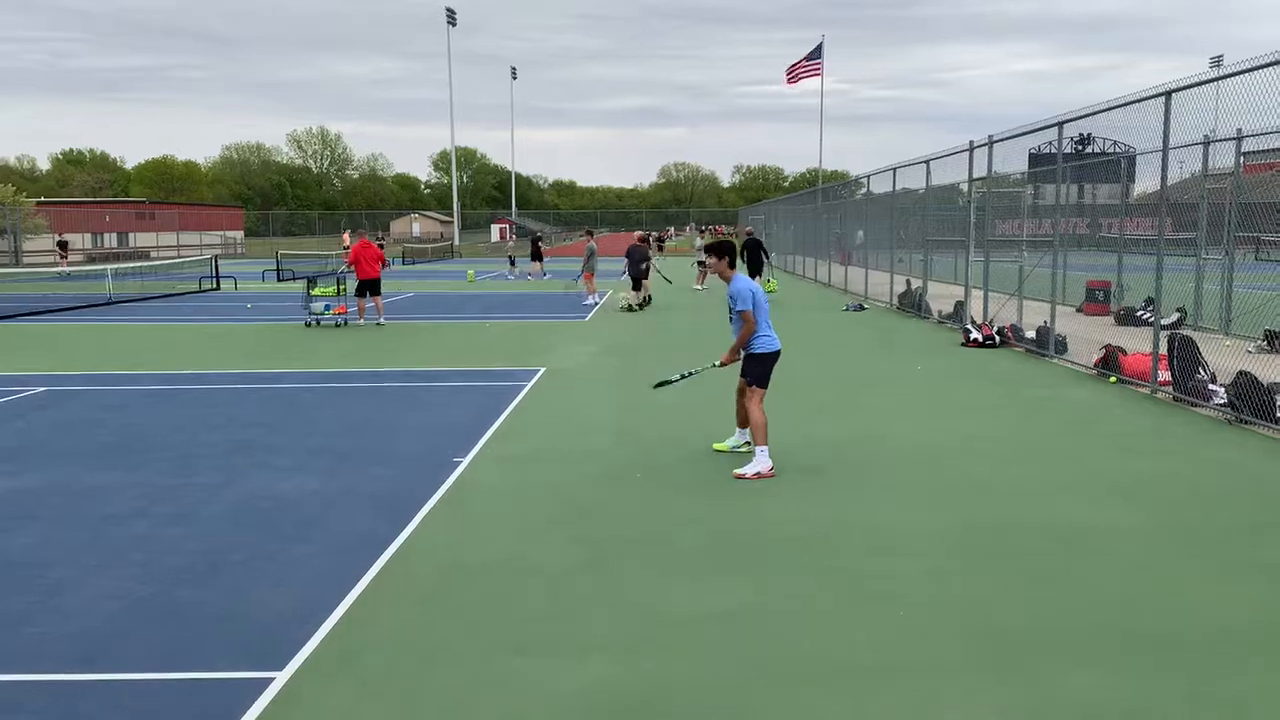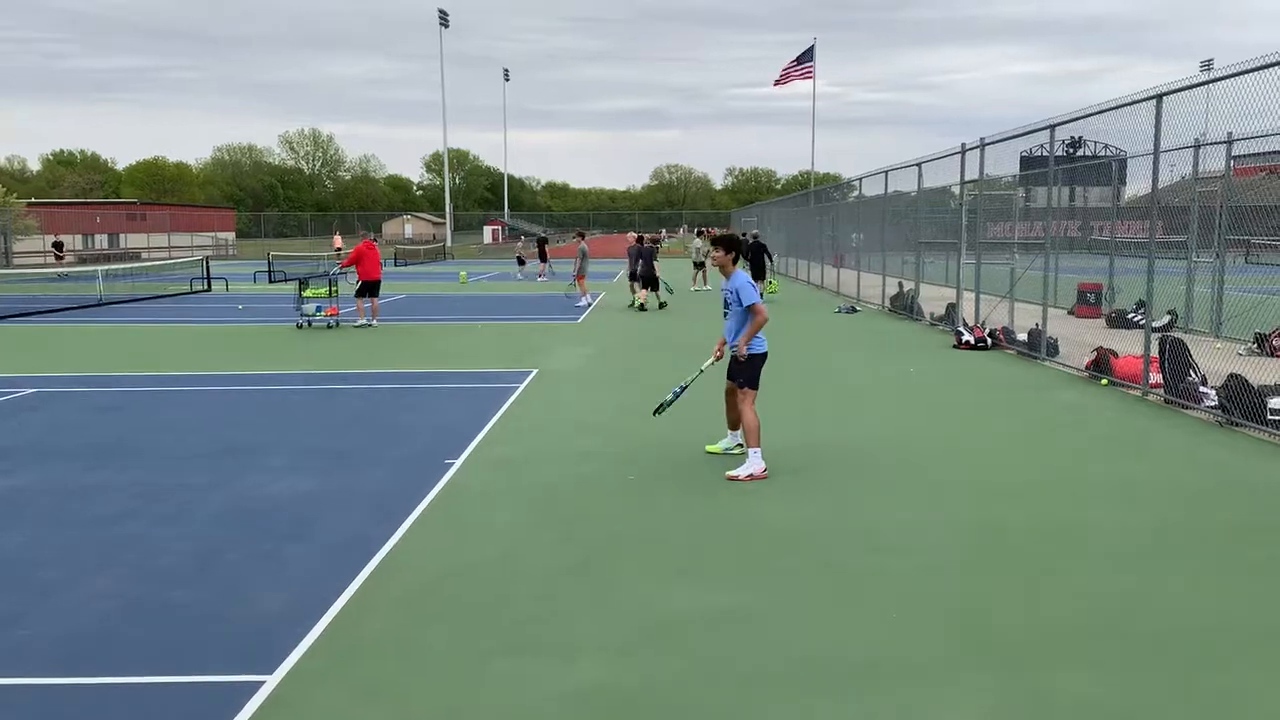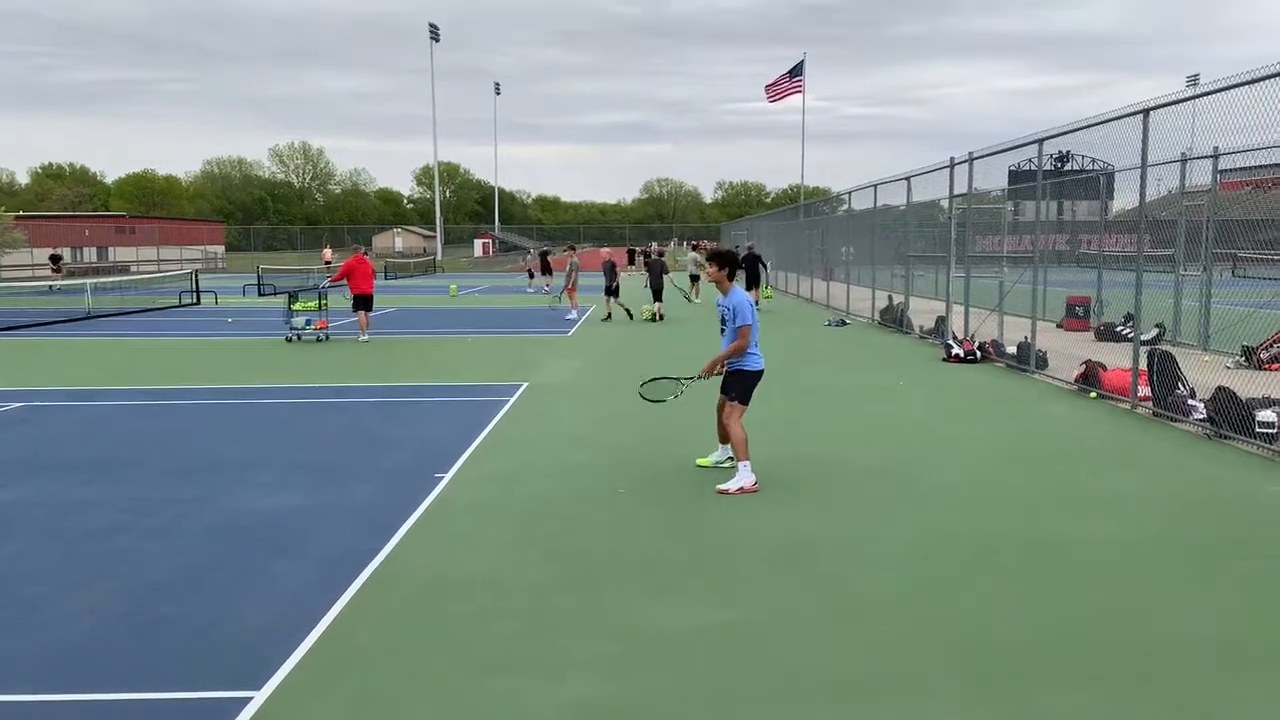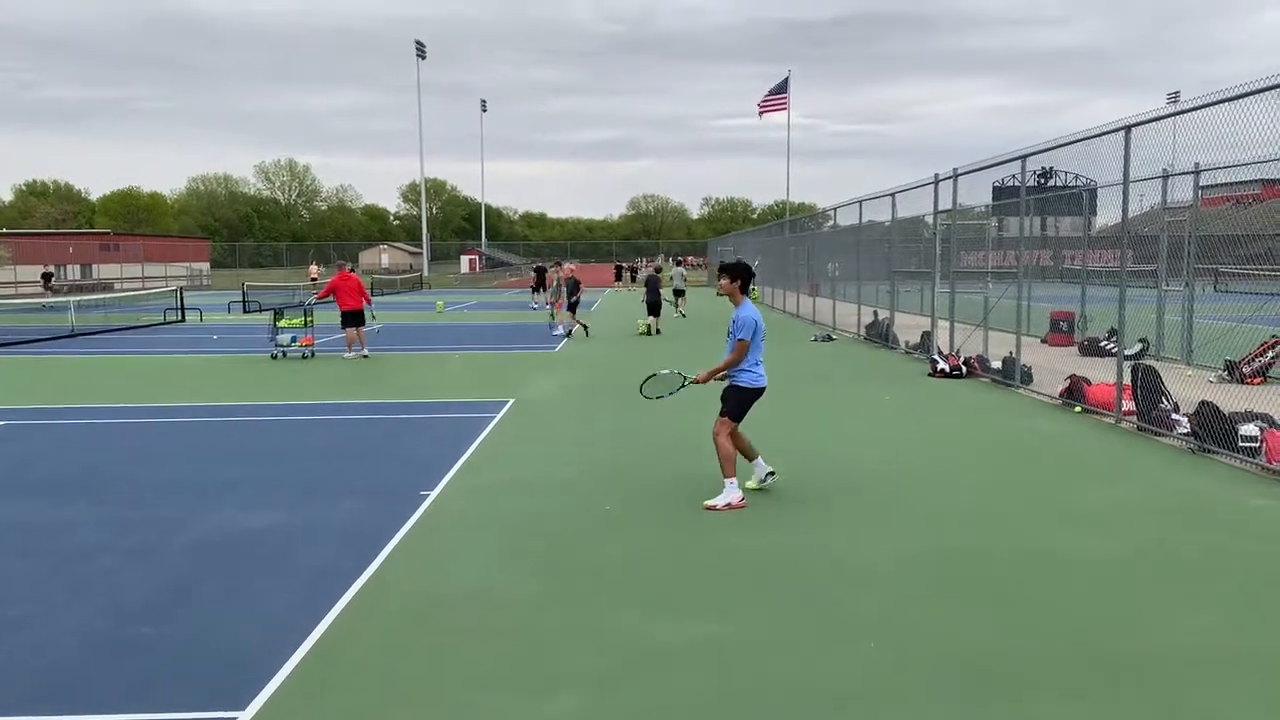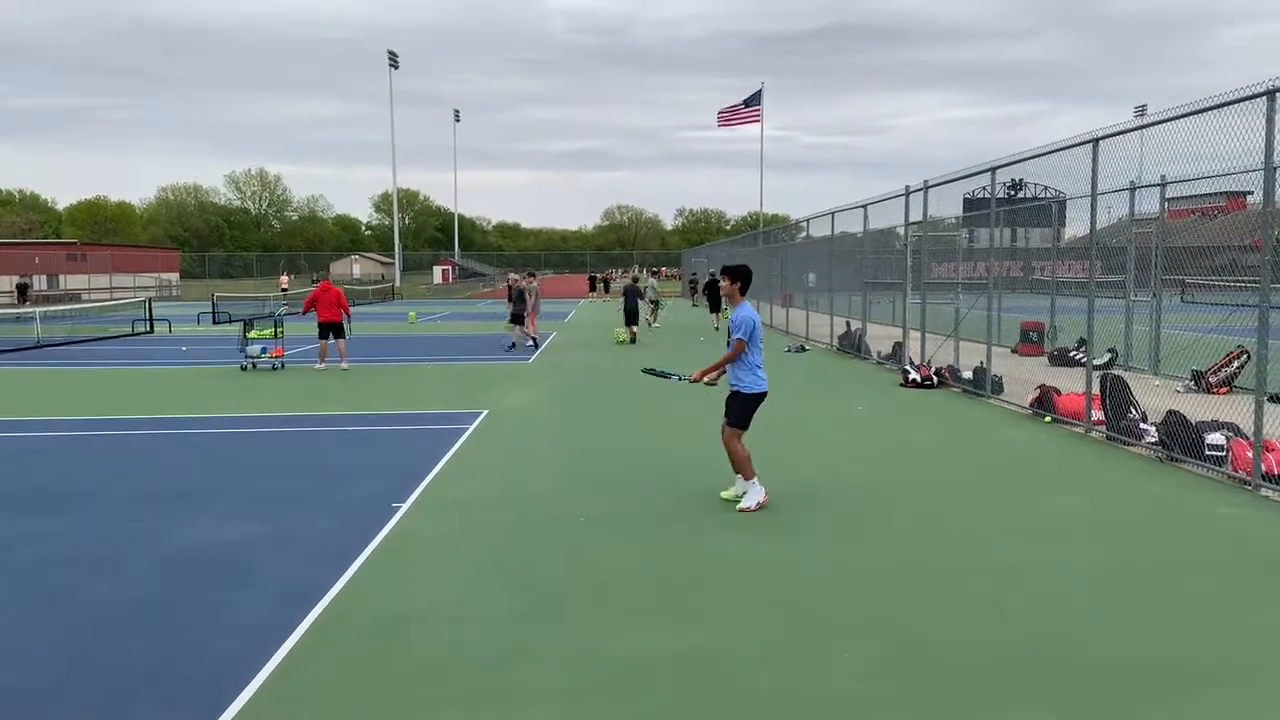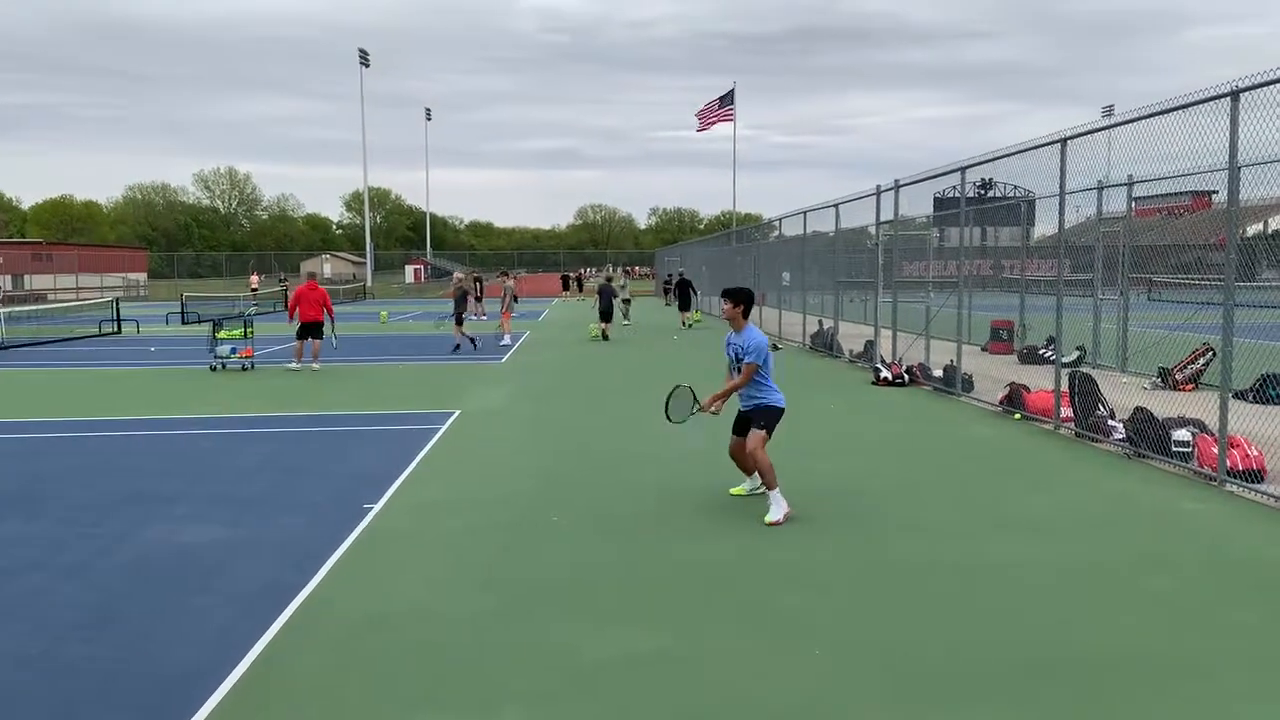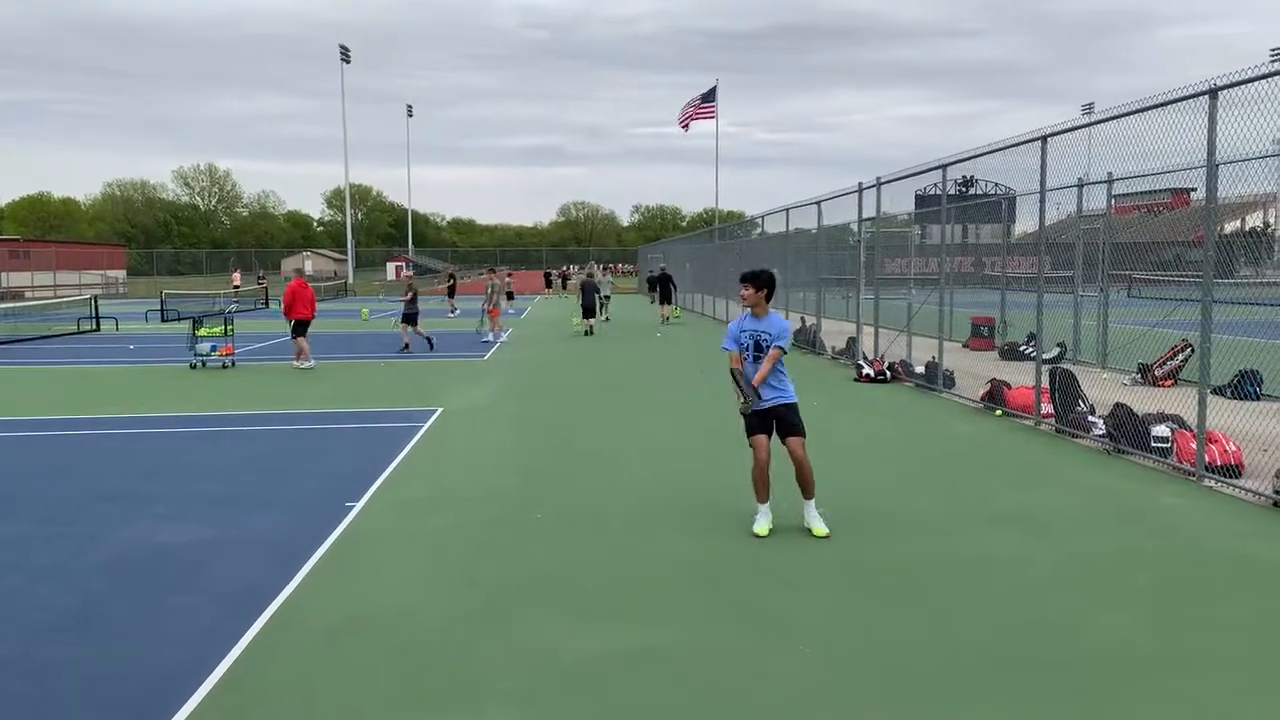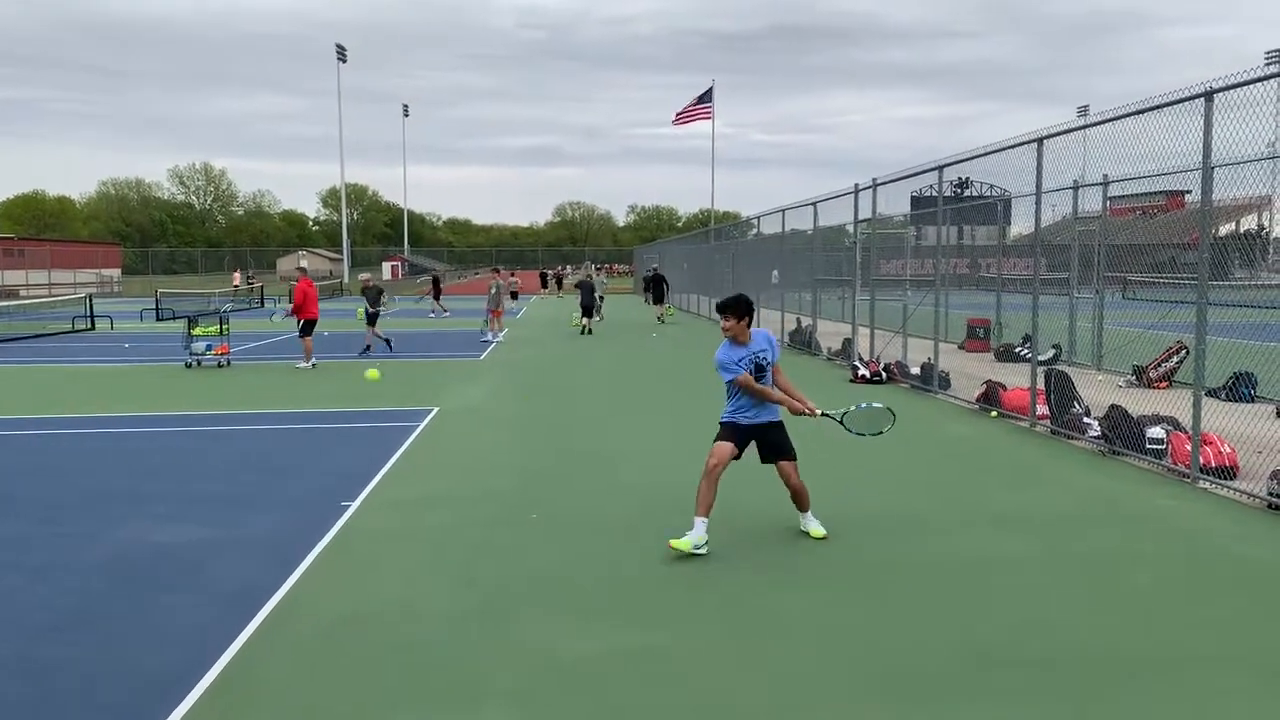
dt=0.5s
person 1, frame 1
left shoulder: (740, 287)
right shoulder: (736, 284)
left elbow: (750, 326)
left wrist: (732, 352)
right wrist: (738, 350)
left hip: (763, 349)
right hip: (757, 348)
left knee: (753, 402)
right knee: (742, 392)
left ankle: (763, 462)
right ankle: (742, 438)
person 1, frame 2
left shoulder: (742, 282)
right shoulder: (727, 281)
left elbow: (761, 316)
left wrist: (743, 342)
right wrist: (722, 342)
left hip: (750, 351)
right hip: (738, 350)
left knee: (745, 403)
right knee: (730, 393)
left ankle: (756, 464)
right ankle: (734, 440)
person 1, frame 3
left shoulder: (740, 301)
right shoulder: (722, 299)
left elbow: (743, 342)
left wrist: (714, 362)
right wrist: (721, 361)
left hip: (747, 366)
right hip: (734, 365)
left knee: (731, 417)
right knee: (722, 408)
left ankle: (746, 476)
right ankle: (724, 454)
person 1, frame 4
left shoulder: (746, 316)
right shoulder: (739, 311)
left elbow: (738, 355)
left wrist: (710, 374)
right wrist: (723, 372)
left hip: (746, 383)
right hip: (742, 381)
left knee: (720, 432)
right knee: (730, 430)
left ankle: (732, 493)
right ankle: (762, 470)
person 1, frame 5
left shoulder: (744, 316)
right shoulder: (737, 313)
left elbow: (734, 353)
left wrist: (704, 372)
right wrist: (717, 373)
left hip: (749, 388)
right hip: (741, 386)
left knee: (730, 439)
right knee: (731, 437)
left ankle: (756, 491)
right ankle: (742, 486)
person 1, frame 6
left shoulder: (756, 340)
right shoulder: (730, 338)
left elbow: (744, 378)
right elbow: (732, 373)
left wrist: (714, 397)
right wrist: (719, 401)
left hip: (768, 403)
right hip: (747, 405)
left knee: (754, 448)
right knee: (736, 451)
left ankle: (778, 502)
right ankle: (755, 480)
person 1, frame 7
left shoulder: (782, 326)
right shoulder: (736, 327)
left elbow: (769, 364)
right elbow: (736, 365)
left hip: (782, 400)
right hip: (755, 404)
left knee: (799, 456)
right knee: (761, 459)
left ankle: (810, 513)
right ankle: (763, 513)
person 1, frame 8
left shoulder: (767, 339)
right shoulder: (723, 356)
left elbow: (777, 377)
right elbow: (756, 389)
left wrist: (806, 403)
right wrist: (793, 405)
left hip: (769, 420)
right hip: (735, 421)
left knee: (792, 479)
right knee: (713, 466)
left ankle: (807, 519)
right ankle: (698, 535)
